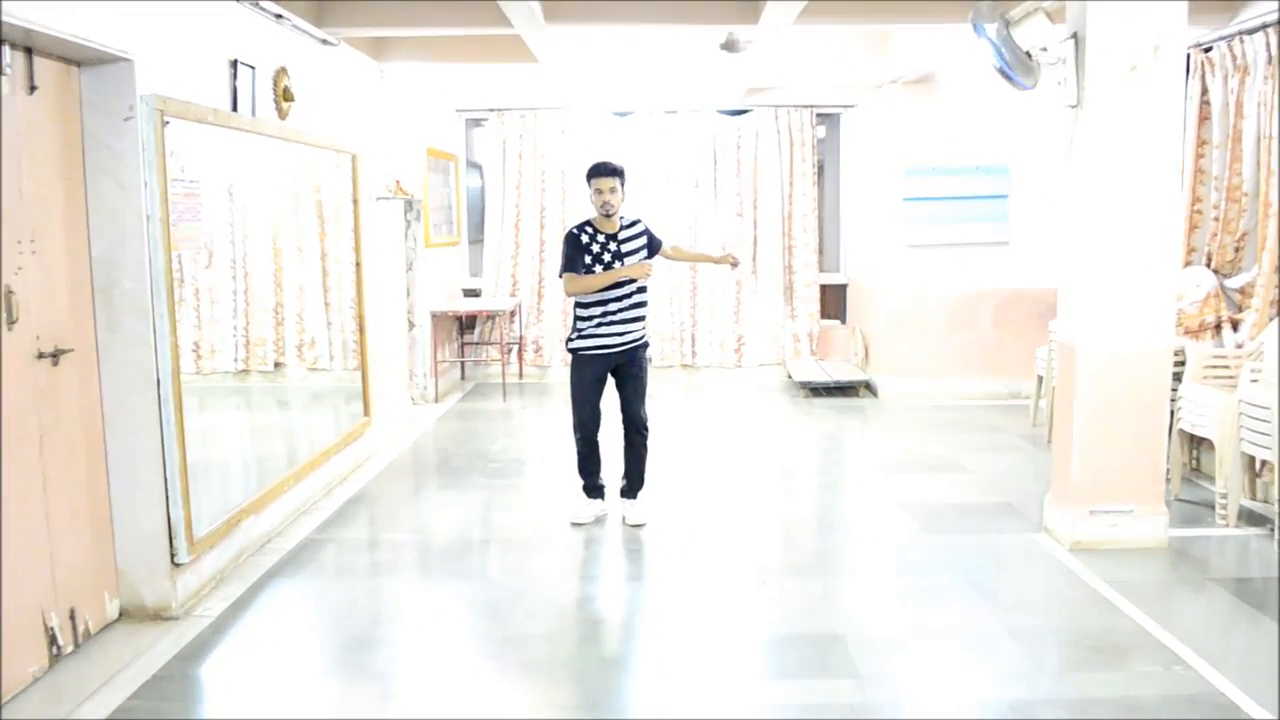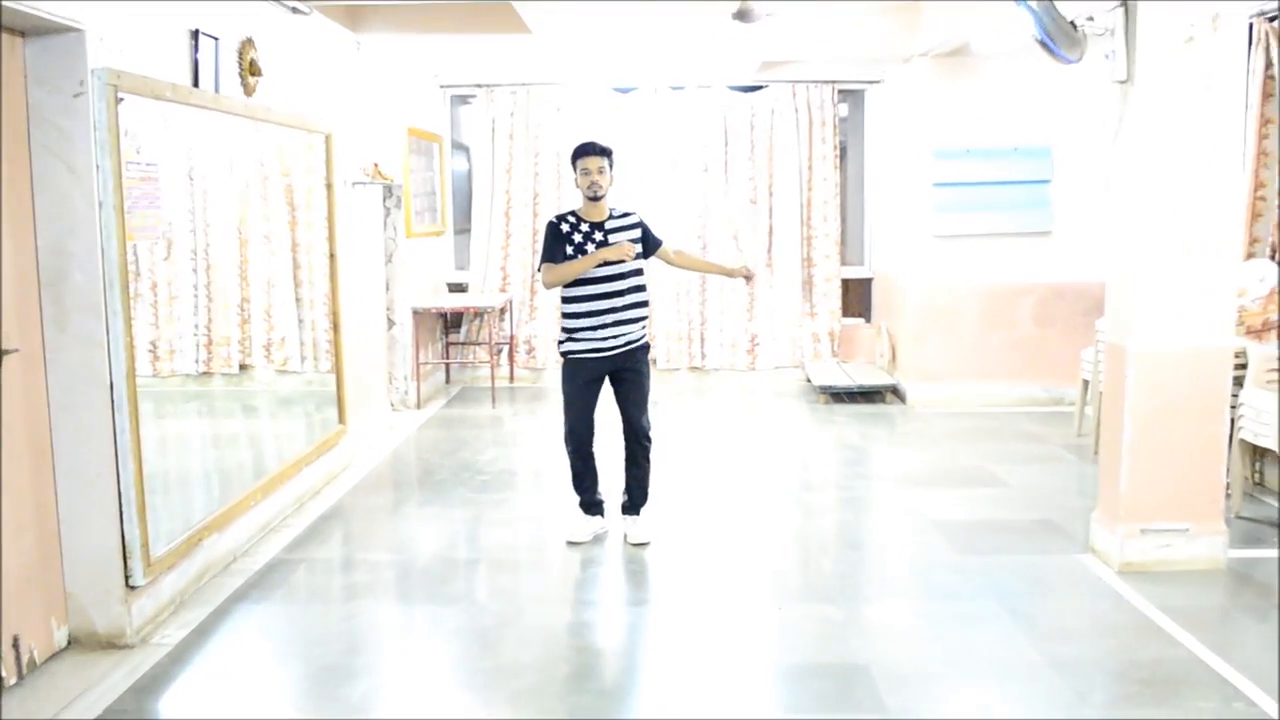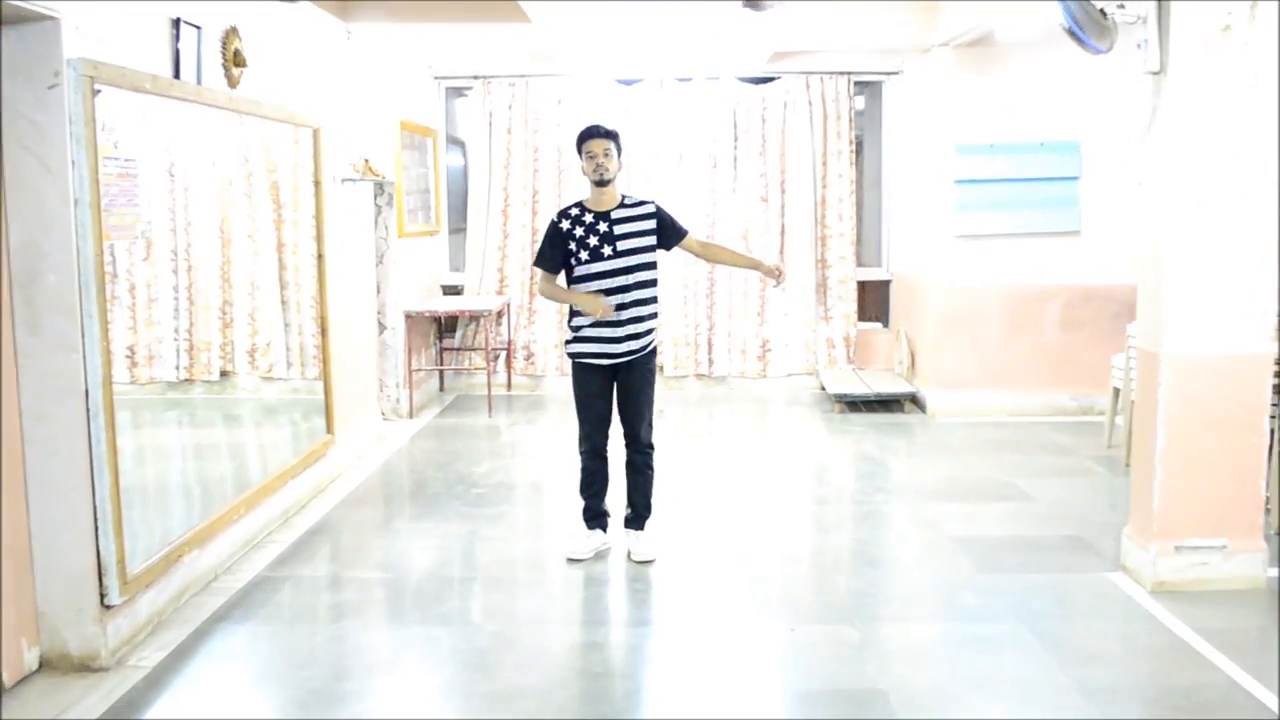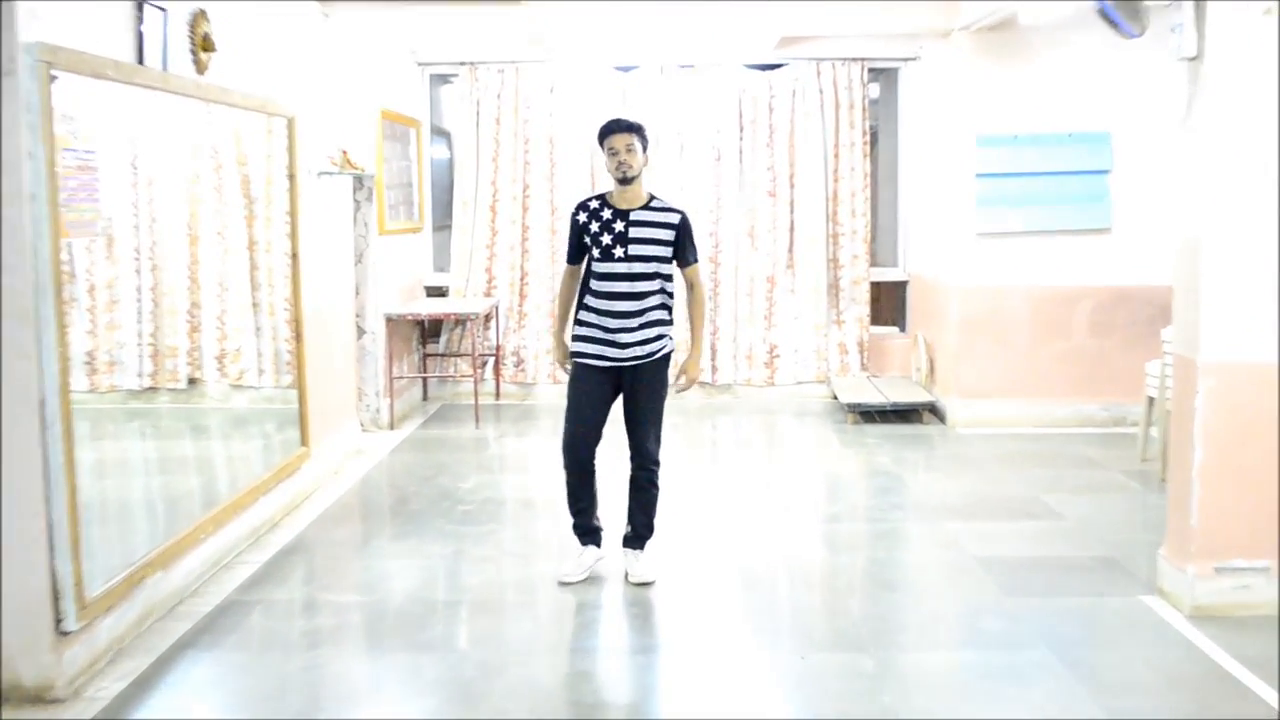
dt=0.7s
person 1, frame 1
left shoulder: (637, 229)
right shoulder: (577, 237)
left elbow: (668, 250)
right elbow: (571, 286)
left wrist: (715, 258)
right wrist: (624, 271)
left hip: (632, 347)
right hip: (589, 350)
left knee: (636, 422)
right knee: (585, 425)
left ankle: (631, 497)
right ankle: (593, 496)
person 1, frame 2
left shoulder: (632, 224)
right shoulder: (559, 227)
left elbow: (672, 255)
right elbow: (549, 278)
left wrist: (728, 271)
right wrist: (602, 254)
left hip: (630, 349)
right hip: (581, 352)
left knee: (638, 432)
right knee: (577, 435)
left ankle: (633, 513)
right ankle: (591, 513)
person 1, frame 3
left shoulder: (648, 213)
right shoulder: (565, 222)
left elbow: (700, 247)
right elbow: (545, 284)
left wrist: (758, 264)
right wrist: (580, 297)
left hip: (638, 349)
right hip: (589, 351)
left knee: (640, 441)
right knee: (591, 443)
left ankle: (637, 529)
right ankle: (594, 528)
person 1, frame 4
left shoulder: (672, 219)
right shoulder: (585, 214)
left elbow: (695, 285)
right elbow: (572, 274)
left wrist: (695, 352)
right wrist: (559, 335)
left hip: (649, 356)
right hip: (593, 353)
left knee: (645, 456)
right knee: (577, 448)
left ankle: (636, 548)
right ankle: (588, 543)
